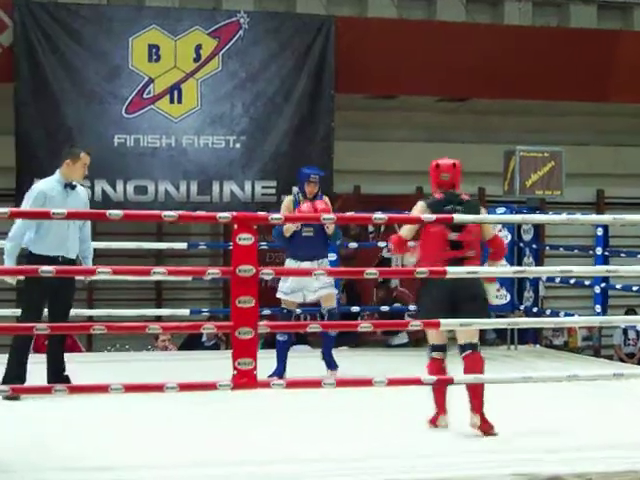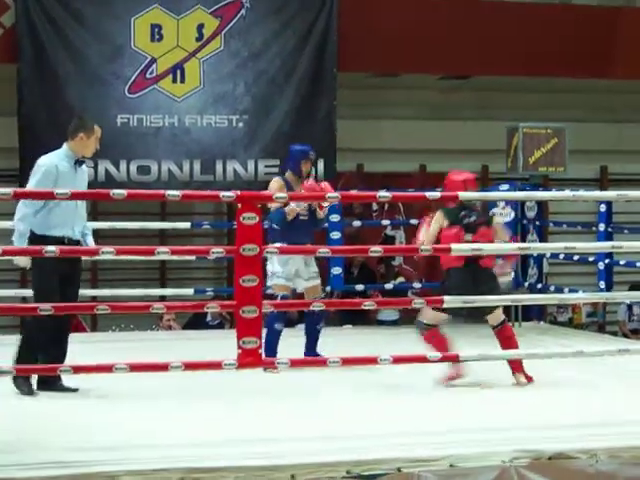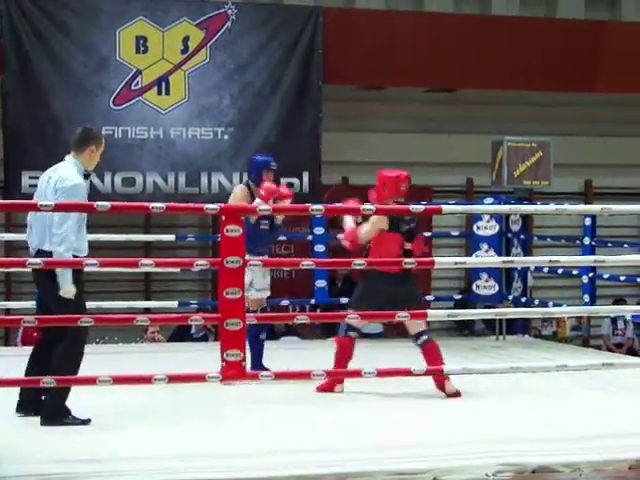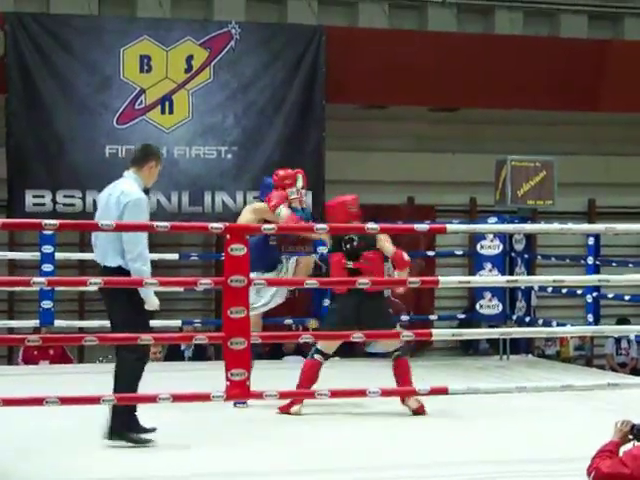
dt=1s
person 1, frame 1
left shoulder: (82, 195)
right shoulder: (41, 189)
left elbow: (84, 233)
left wrist: (87, 262)
left hip: (67, 265)
right hip: (40, 263)
left knee: (60, 323)
right knee: (29, 322)
left ankle: (57, 377)
person 1, frame 2
left shoulder: (83, 170)
right shoulder: (49, 164)
right elbow: (26, 207)
left wrist: (88, 241)
right wrist: (20, 246)
left hip: (71, 248)
right hip: (45, 246)
left knee: (65, 313)
left ankle: (50, 376)
person 1, frame 3
left shoulder: (52, 174)
right shoulder: (73, 182)
left elbow: (33, 220)
right elbow: (64, 235)
left wrist: (36, 255)
right wrist: (67, 280)
left hip: (44, 260)
right hip: (59, 265)
left knee: (52, 332)
right knee: (73, 335)
left ankle: (31, 400)
right ankle: (54, 410)
person 1, frame 4
left shoulder: (109, 191)
right shoulder: (135, 197)
left elbow: (97, 240)
right elbow: (136, 250)
right wrist: (147, 293)
left hip: (108, 278)
right hip: (125, 281)
left knee: (125, 350)
right knee: (135, 351)
left ankle: (123, 420)
right ankle: (121, 425)
person 2, frame 1
left shoulder: (425, 206)
right shoulder: (473, 207)
left elbow: (399, 241)
right elbow: (497, 246)
left wrist: (410, 254)
left hip: (436, 283)
right hip: (469, 282)
left knee: (437, 349)
right knee: (470, 349)
left ankle: (440, 413)
right ankle: (477, 415)
person 2, frame 2
left shoulder: (443, 214)
right shoulder: (484, 215)
left elbow: (423, 245)
right elbow: (508, 243)
left wrist: (424, 227)
right wrist: (503, 267)
left hip: (457, 277)
right hip: (483, 276)
left knee: (426, 323)
right knee: (500, 324)
left ankle: (455, 364)
right ankle: (519, 373)
person 2, frame 3
left shoulder: (382, 214)
right shoulder: (412, 213)
left elbow: (353, 241)
left wrist: (348, 216)
right wrist: (375, 205)
left hip: (380, 279)
right hip: (406, 279)
left knee: (350, 327)
right knee: (421, 333)
left ankle: (336, 380)
right ankle: (444, 384)
person 2, frame 4
left shoulder: (333, 233)
right shoulder: (376, 235)
right elbow: (400, 259)
right wrist: (401, 279)
left hip: (346, 303)
right hip: (374, 302)
left knee: (320, 352)
right knee: (398, 349)
left ankle: (296, 401)
right ankle: (410, 399)
person 3, frame 1
left shoulder: (324, 201)
right shoulder: (289, 201)
left elbow: (335, 238)
right elbow: (278, 236)
left wrist: (330, 226)
right wrist: (291, 226)
left hip: (320, 264)
right hip: (294, 265)
left knee: (331, 311)
right knee: (286, 315)
left ankle: (327, 353)
right ankle: (280, 367)
person 3, frame 2
left shoulder: (308, 184)
right shoulder: (278, 183)
left elbow: (315, 221)
right elbow: (276, 221)
left wrist: (322, 208)
right wrist: (298, 204)
left knee: (317, 302)
right knee: (282, 300)
left ankle: (311, 351)
right ankle: (269, 355)
person 3, frame 3
left shoulder: (268, 193)
right shoulder: (241, 191)
left elbow: (273, 232)
left wrist: (280, 213)
right wrist: (257, 207)
left hip: (260, 260)
left knee: (259, 311)
left ankle: (256, 363)
person 3, frame 4
left shoulder: (273, 209)
right shoulder: (255, 209)
left elbow: (303, 222)
right elbow: (292, 221)
left wrist: (298, 195)
right wrist: (292, 196)
left hip: (277, 272)
right hip: (254, 279)
left knee: (310, 261)
